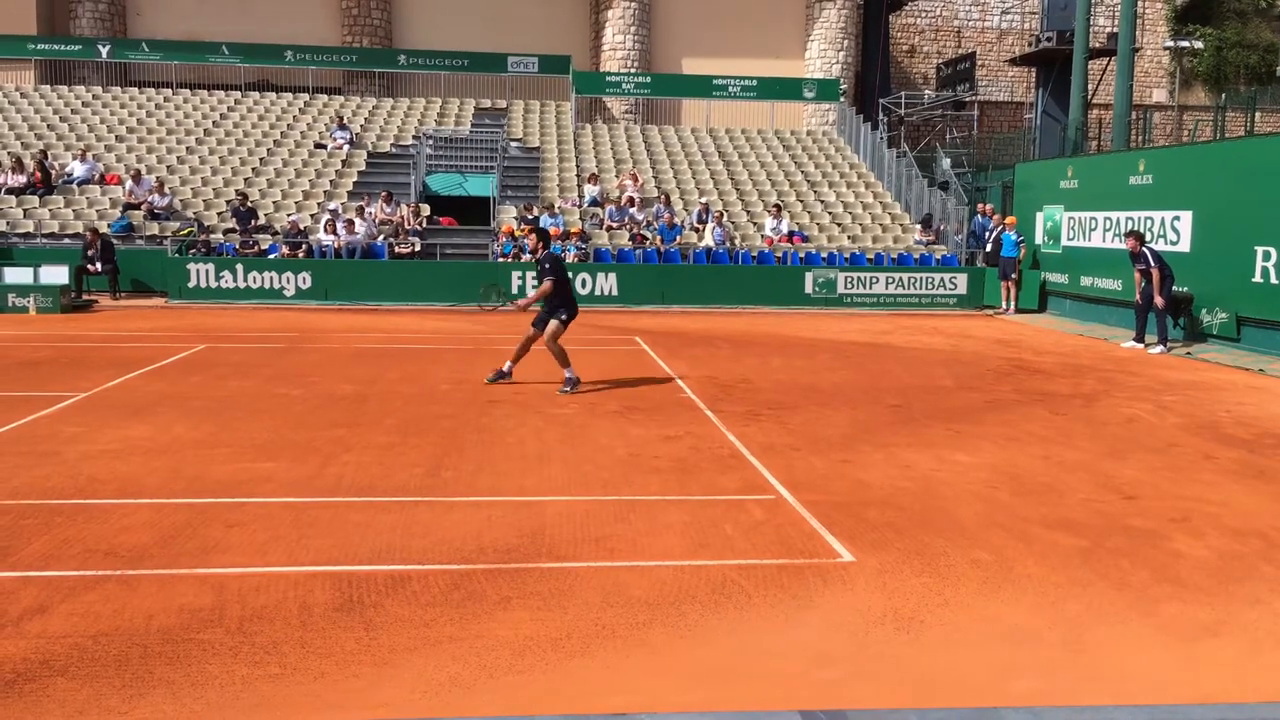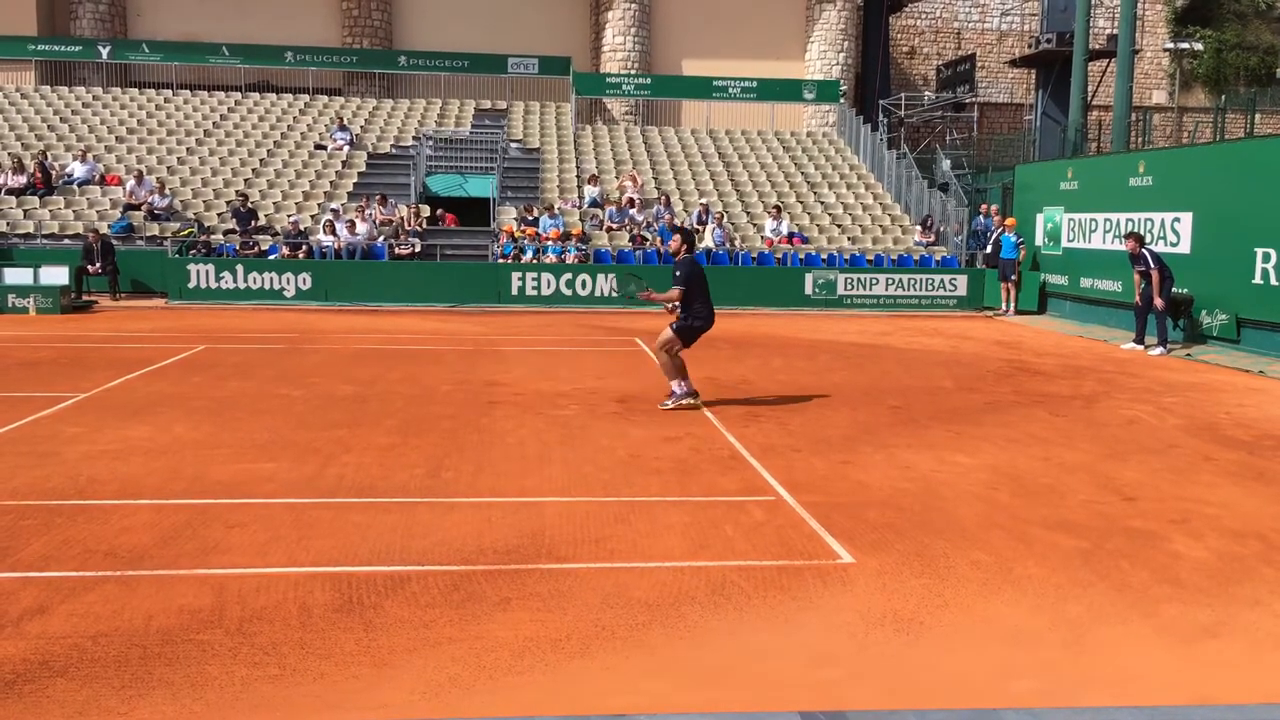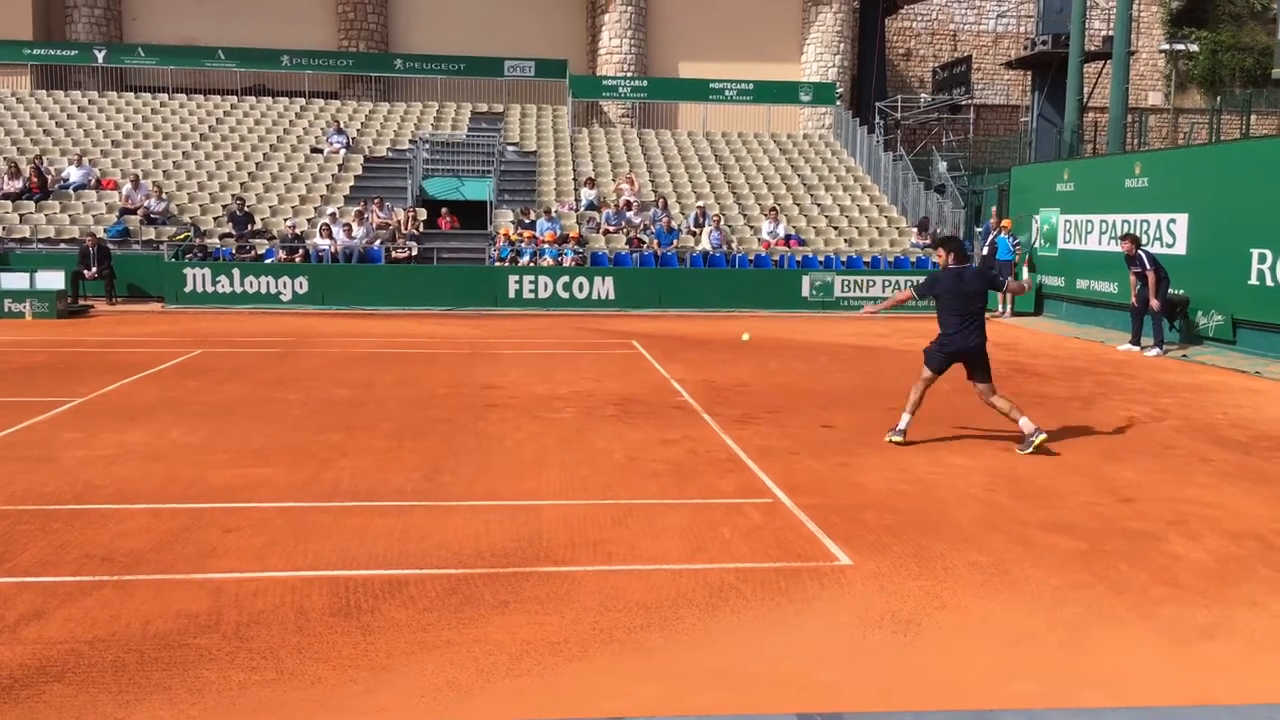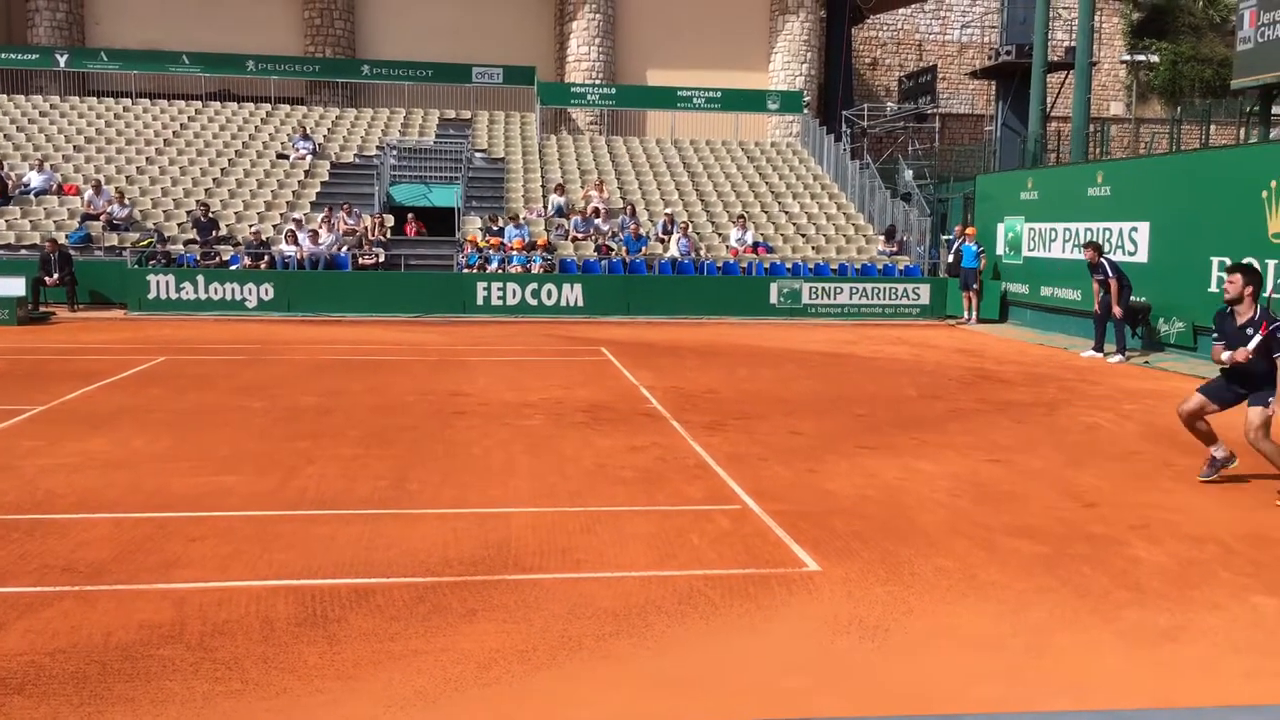
dt=0.7s
person 1, frame 1
left shoulder: (549, 259)
right shoulder: (541, 261)
left elbow: (548, 287)
left wrist: (528, 301)
right wrist: (527, 300)
left hip: (564, 308)
right hip: (551, 308)
left knee: (549, 339)
right knee: (527, 339)
left ankle: (572, 377)
right ankle: (505, 371)
person 1, frame 2
left shoulder: (683, 265)
right shoulder: (689, 263)
left elbow: (675, 295)
left wrist: (654, 296)
right wrist: (676, 306)
left hip: (695, 318)
right hip: (699, 316)
left knee: (660, 347)
right knee: (671, 350)
left ankle: (679, 391)
right ankle: (686, 391)
person 1, frame 3
left shoulder: (941, 278)
right shoulder: (982, 275)
left elbow: (906, 295)
right elbow: (1015, 288)
left wrist: (877, 307)
right wrist: (1024, 285)
left hip: (949, 344)
right hip: (975, 344)
left knee: (922, 383)
right knee: (990, 394)
left ankle: (900, 429)
right ankle: (1031, 430)
person 1, frame 4
right shoulder: (1223, 315)
right elbow: (1216, 355)
right wrist: (1231, 357)
left hip: (1261, 387)
right hip: (1232, 379)
left knee: (1255, 435)
right knee: (1187, 412)
right ankle: (1220, 454)
